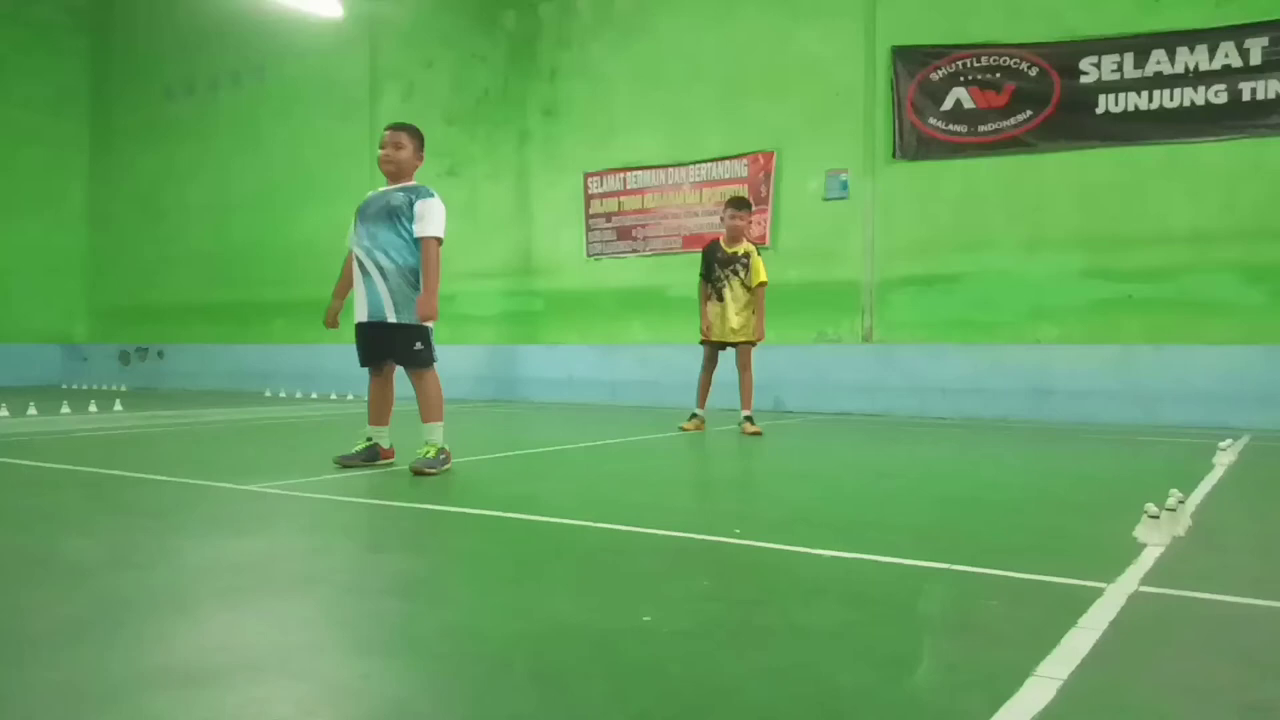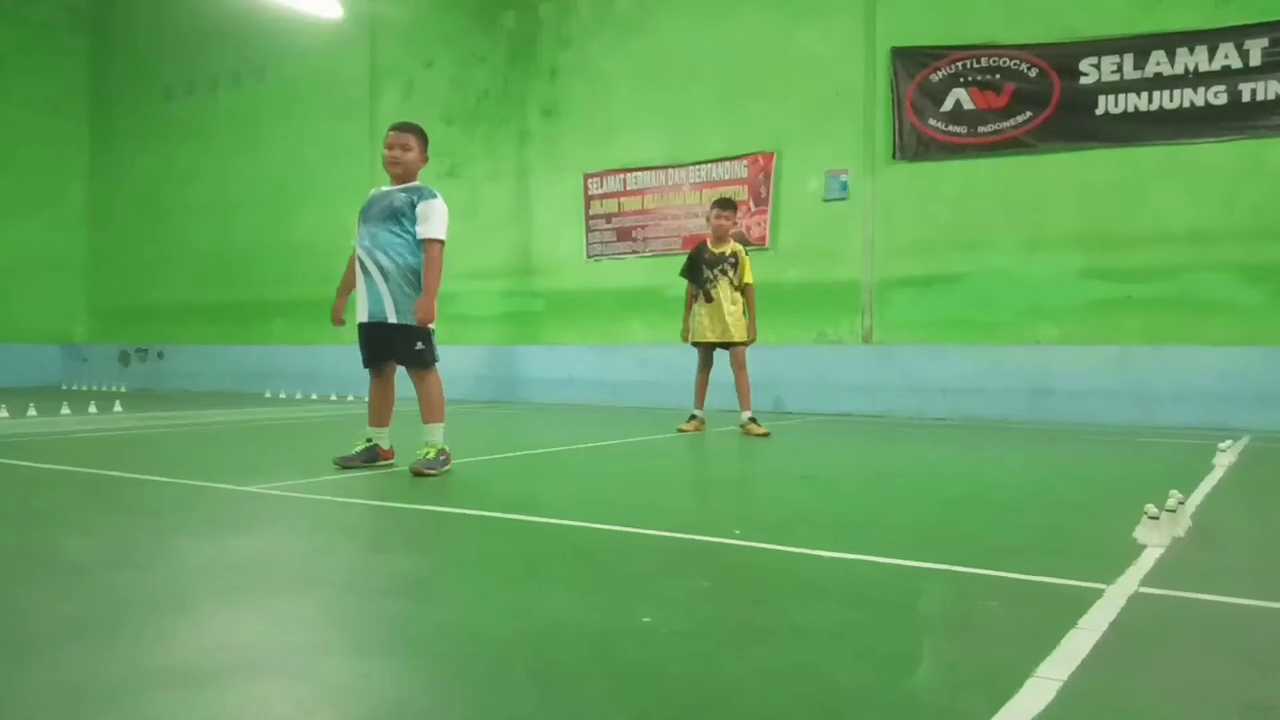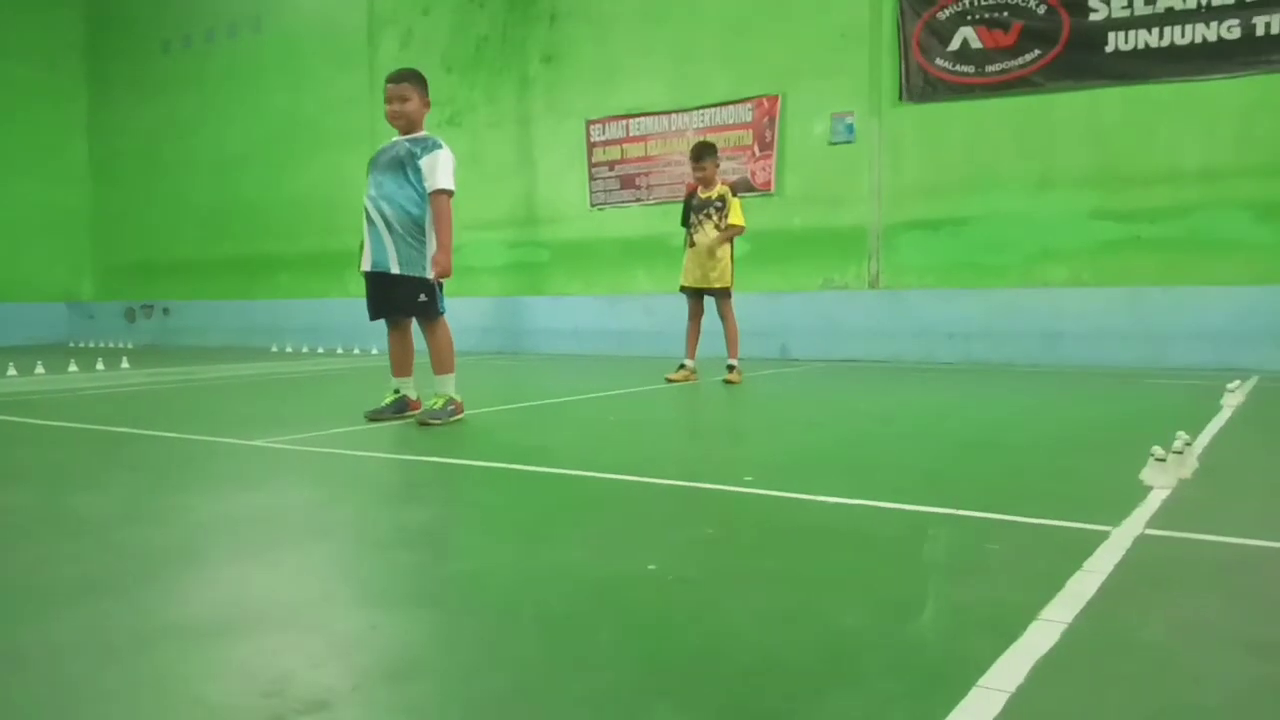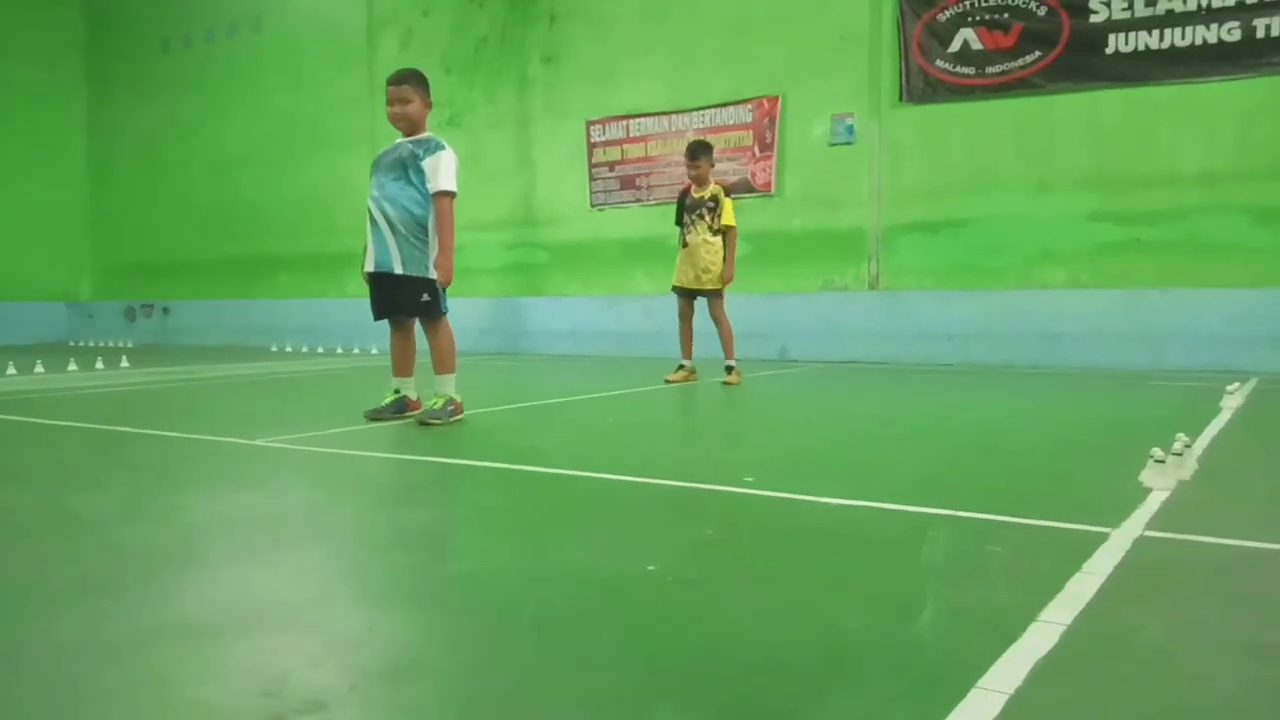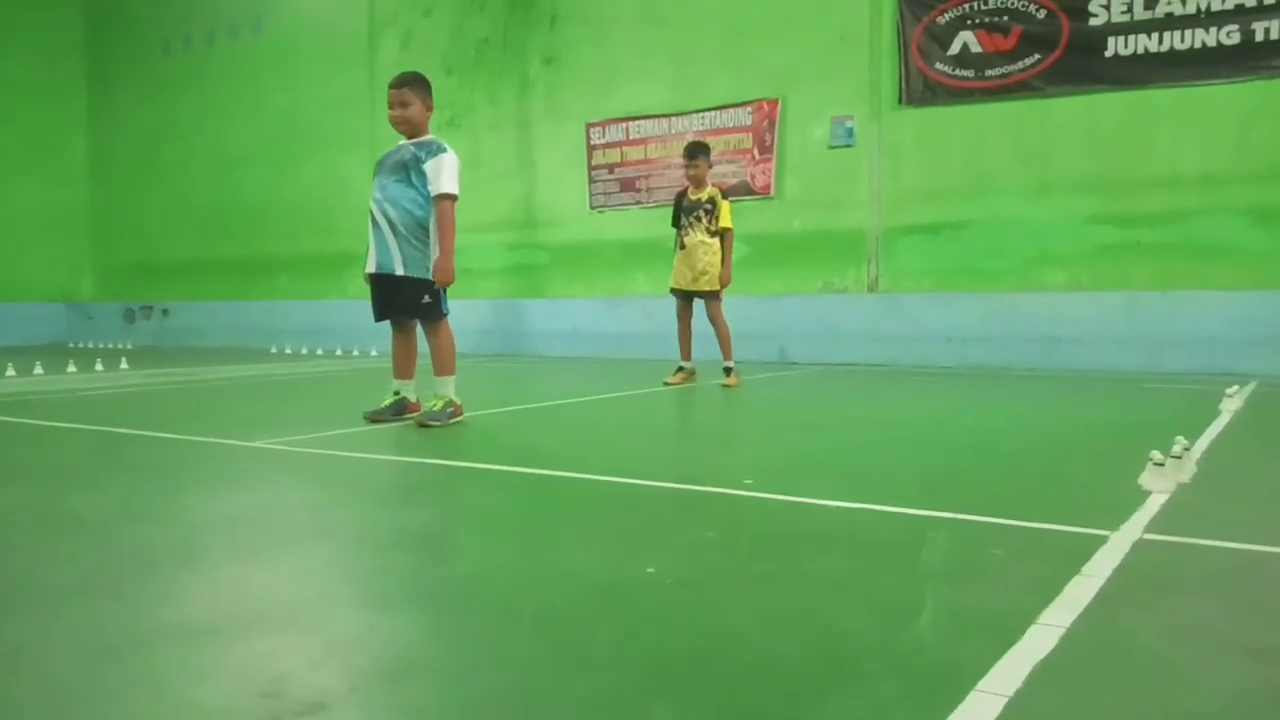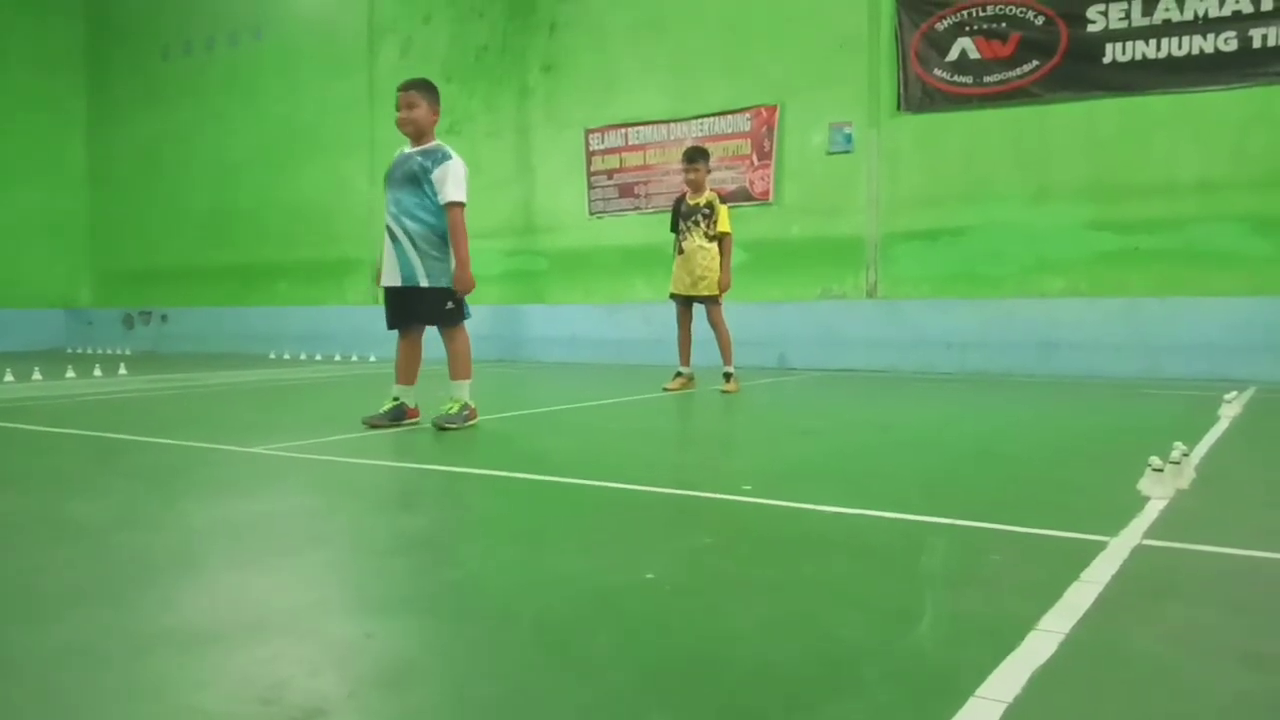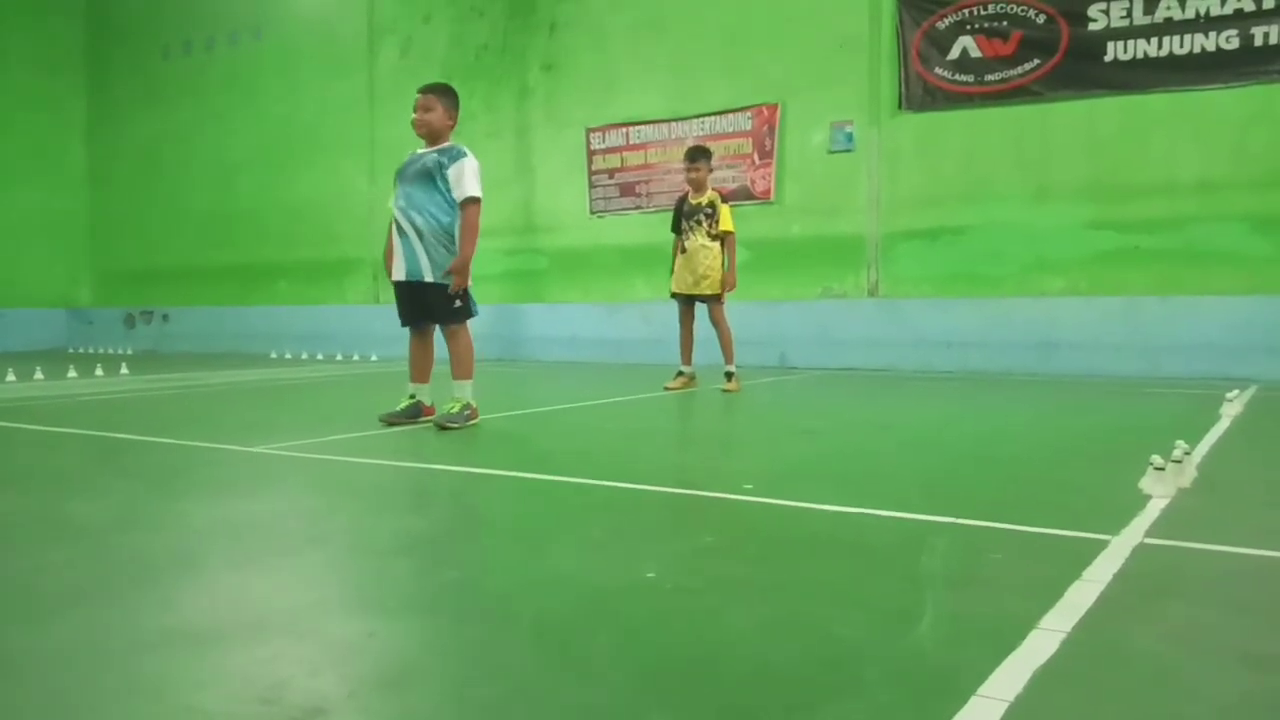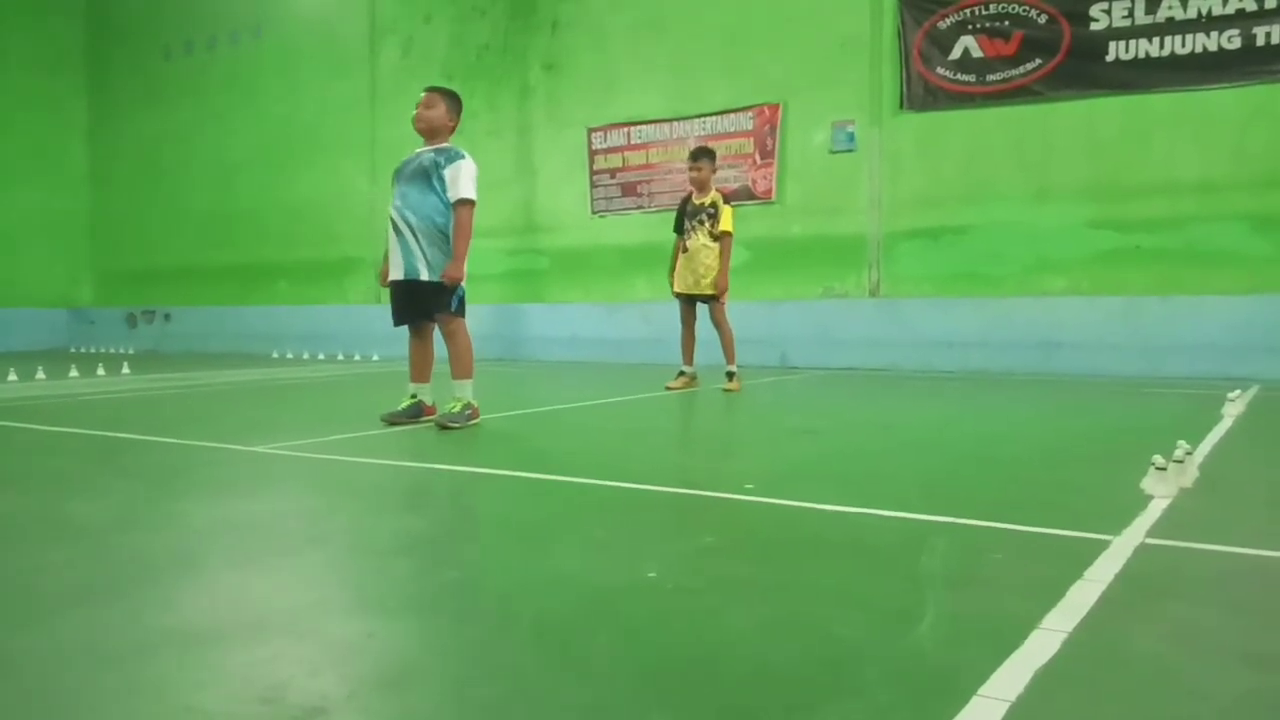
dt=0.7s
person 1, frame 1
left shoulder: (423, 198)
right shoulder: (368, 202)
left elbow: (430, 247)
right elbow: (354, 254)
left wrist: (429, 295)
right wrist: (337, 298)
left hip: (407, 305)
right hip: (370, 307)
left knee: (420, 368)
right knee: (378, 370)
left ankle: (435, 446)
right ankle: (378, 442)
person 1, frame 2
left shoulder: (427, 199)
right shoulder: (373, 200)
left elbow: (433, 250)
right elbow: (359, 252)
left wrist: (428, 298)
right wrist: (342, 294)
left hip: (408, 305)
right hip: (372, 307)
left knee: (422, 369)
right knee: (379, 371)
left ankle: (436, 447)
right ankle: (378, 444)
person 1, frame 3
left shoulder: (432, 149)
right shoulder: (383, 152)
left elbow: (441, 199)
left wrist: (444, 250)
right wrist: (366, 251)
left hip: (416, 256)
right hip: (380, 258)
left knee: (431, 319)
right knee: (395, 322)
left ankle: (447, 396)
right ankle: (404, 394)
person 1, frame 4
left shoulder: (435, 150)
right shoulder: (386, 155)
left elbow: (443, 203)
left wrist: (445, 254)
right wrist: (369, 255)
left hip: (419, 258)
right hip: (384, 259)
left knee: (434, 320)
right knee: (398, 323)
left ankle: (448, 397)
right ankle: (404, 395)
person 1, frame 5
left shoulder: (437, 153)
right shoulder: (389, 157)
left elbow: (445, 206)
left wrist: (446, 256)
right wrist: (372, 256)
left hip: (419, 260)
right hip: (386, 260)
left knee: (434, 321)
right knee: (400, 324)
left ankle: (447, 398)
right ankle: (404, 396)
person 1, frame 6
left shoulder: (444, 159)
right shoulder: (399, 160)
left elbow: (455, 213)
left wrist: (463, 264)
right wrist: (385, 260)
left hip: (436, 265)
right hip: (400, 267)
left knee: (451, 327)
right knee: (407, 331)
left ankle: (462, 402)
right ankle: (403, 402)
person 1, frame 7
left shoulder: (458, 159)
right shoulder: (408, 163)
left elbow: (470, 209)
right elbow: (396, 212)
left wrist: (464, 259)
right wrist: (390, 256)
left hip: (442, 264)
right hip: (408, 265)
left knee: (453, 326)
right knee: (419, 328)
left ankle: (464, 402)
right ankle: (419, 400)
person 1, frame 8
left shoulder: (455, 159)
right shoulder: (408, 163)
left elbow: (463, 211)
left wrist: (457, 261)
right wrist: (388, 260)
left hip: (438, 264)
right hip: (406, 265)
left knee: (451, 323)
right knee: (417, 327)
left ankle: (465, 402)
right ankle: (420, 399)
person 2, frame 1
left shoulder: (751, 252)
right shoulder: (711, 249)
left elbow: (759, 286)
right elbow: (703, 285)
left wrist: (760, 319)
right wrist: (703, 316)
left hip: (742, 318)
right hip: (716, 317)
left knee: (744, 364)
right knee: (708, 364)
left ankle: (746, 417)
right ankle: (698, 414)
person 2, frame 2
left shoulder: (738, 251)
right shoulder: (699, 251)
left elbow: (748, 287)
right elbow: (691, 287)
left wrist: (752, 321)
right wrist: (686, 320)
left hip: (733, 318)
right hip: (705, 318)
left knee: (739, 364)
right knee: (703, 365)
left ankle: (747, 418)
right ankle: (697, 416)
person 2, frame 3
left shoulder: (727, 193)
right shoulder: (691, 196)
left elbow: (739, 226)
left wrist: (719, 239)
right wrist: (686, 259)
left hip: (718, 263)
right hip: (693, 264)
left knee: (725, 311)
right knee: (693, 314)
left ankle: (733, 365)
right ankle: (688, 365)
person 2, frame 4
left shoulder: (720, 194)
right shoulder: (685, 195)
left elbow: (730, 229)
left wrist: (730, 264)
right wrist: (681, 258)
left hip: (711, 265)
right hip: (687, 265)
left knee: (717, 313)
right knee: (684, 314)
left ankle: (731, 366)
right ankle: (687, 366)
person 2, frame 5
left shoulder: (717, 196)
right shoulder: (681, 197)
left elbow: (727, 232)
left wrist: (727, 266)
right wrist: (675, 261)
left hip: (709, 266)
right hip: (684, 267)
left knee: (714, 315)
right knee: (683, 315)
left ankle: (729, 367)
right ankle: (686, 367)
person 2, frame 6
left shoulder: (715, 201)
right shoulder: (680, 202)
left elbow: (725, 236)
left wrist: (726, 271)
right wrist: (675, 267)
left hip: (708, 271)
right hip: (683, 272)
left knee: (715, 319)
right knee: (682, 321)
left ankle: (729, 373)
right ankle: (684, 373)
person 2, frame 7
left shoulder: (717, 200)
right shoulder: (682, 202)
left elbow: (729, 236)
left wrist: (731, 270)
right wrist: (673, 272)
left hip: (710, 271)
right hip: (685, 272)
left knee: (717, 318)
right knee: (684, 320)
left ankle: (730, 372)
right ankle: (686, 372)
person 2, frame 8
left shoulder: (720, 201)
right shoulder: (686, 202)
left elbow: (726, 237)
left wrist: (723, 273)
right wrist: (672, 271)
left hip: (711, 272)
right hip: (686, 272)
left knee: (718, 318)
right knee: (686, 321)
left ankle: (732, 372)
right ankle: (687, 372)
